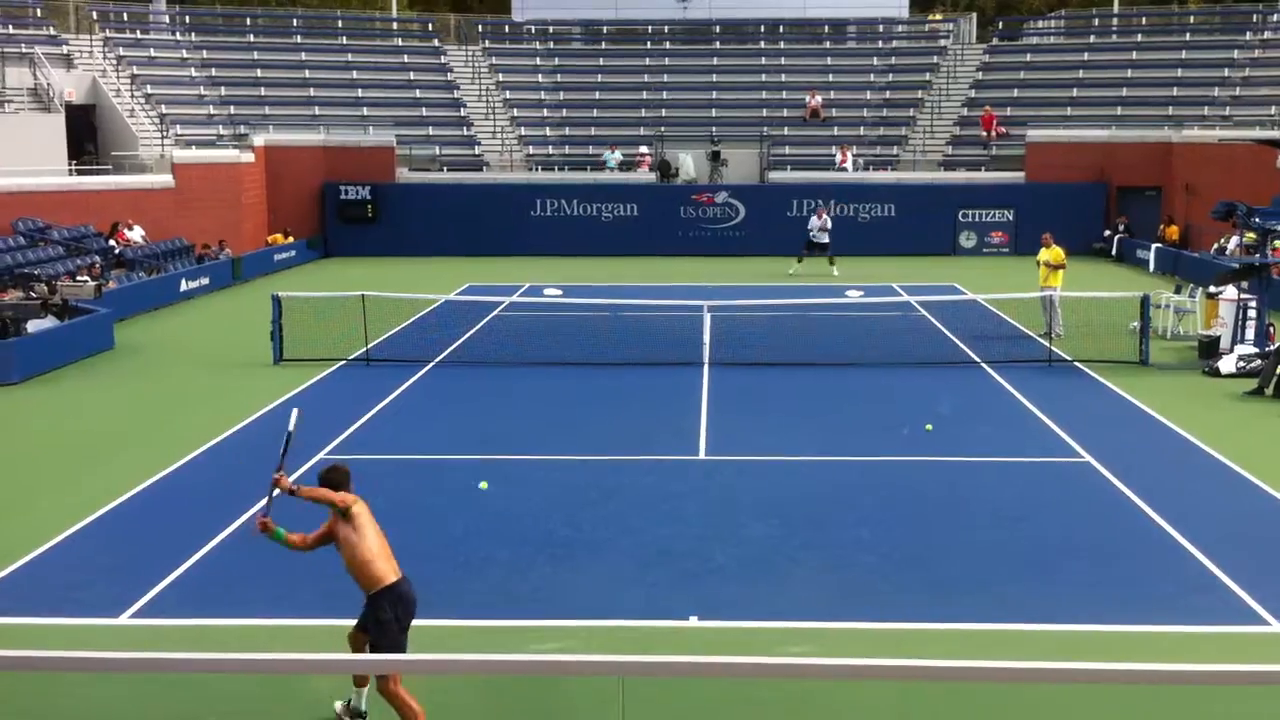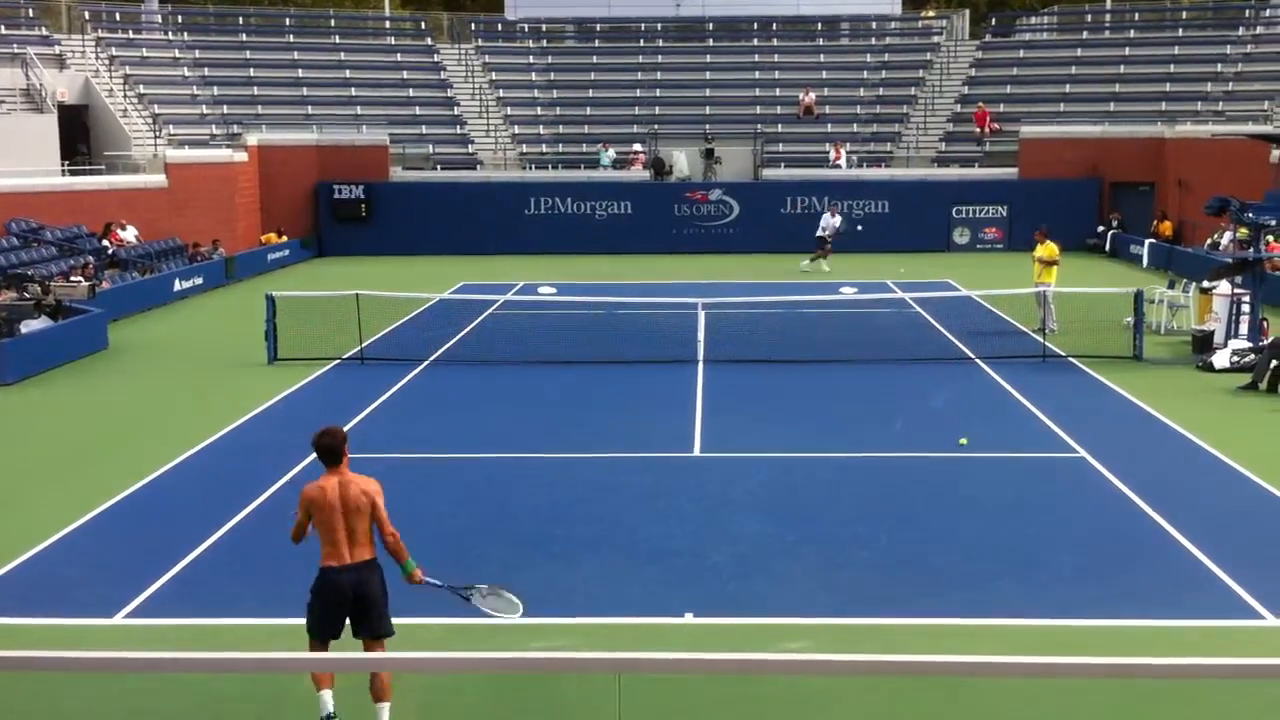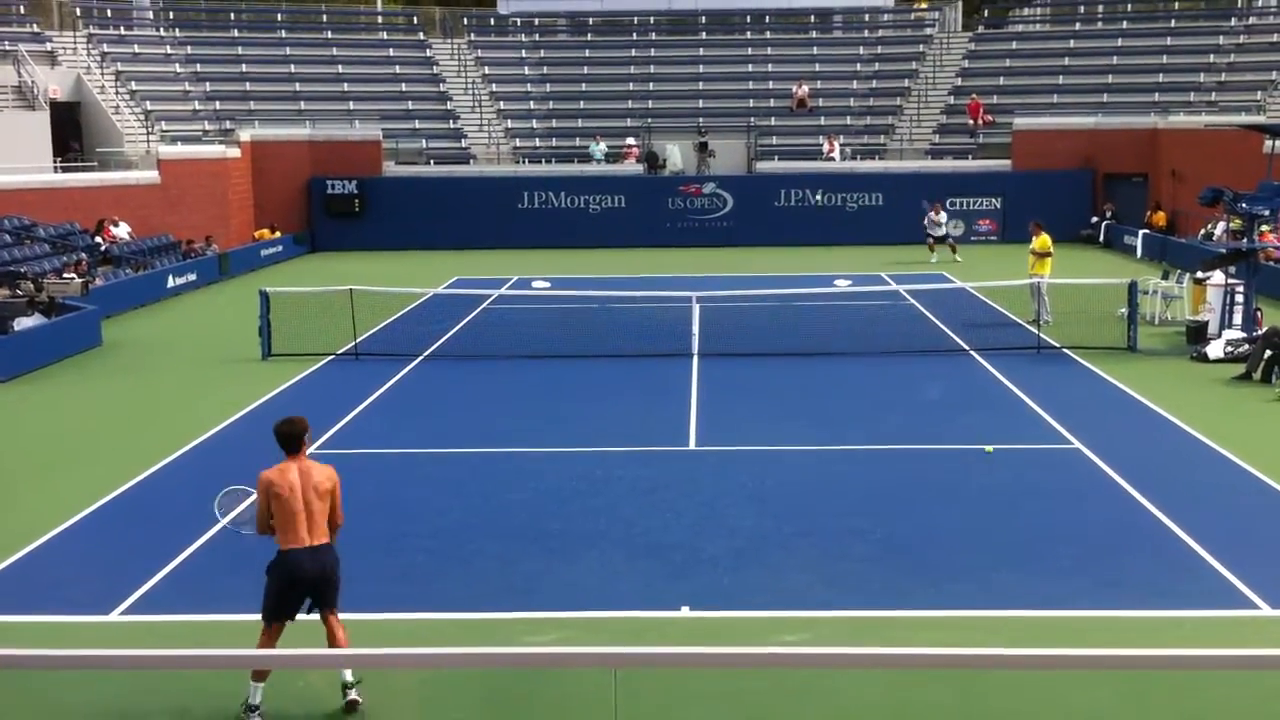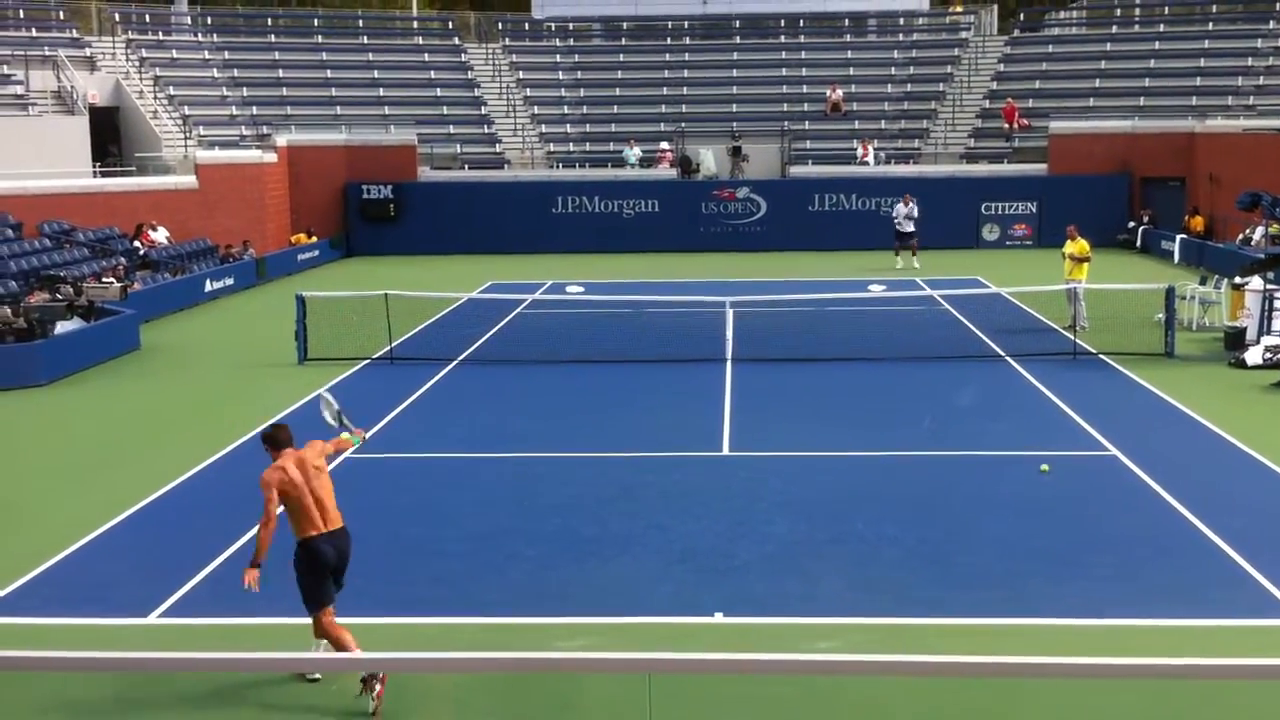
dt=1s
person 1, frame 1
left shoulder: (349, 503)
right shoulder: (335, 524)
left elbow: (333, 498)
right elbow: (303, 541)
left wrist: (293, 489)
right wrist: (274, 531)
left hip: (390, 597)
right hip: (386, 595)
left knee: (388, 684)
right knee: (357, 639)
person 1, frame 2
left shoulder: (310, 492)
right shoulder: (368, 486)
left elbow: (296, 537)
right elbow: (389, 535)
right wrist: (409, 568)
left hip: (332, 578)
right hip: (368, 574)
left knee: (318, 649)
right knee: (376, 653)
person 1, frame 3
left shoulder: (268, 478)
right shoulder: (328, 474)
left elbow: (262, 528)
left hip: (287, 562)
right hip: (323, 556)
left knee: (270, 633)
right knee: (331, 617)
right ankle: (348, 688)
person 1, frame 4
left shoulder: (272, 475)
right shoulder: (314, 451)
left elbow: (269, 521)
right elbow: (342, 443)
left wrist: (255, 565)
right wrist: (356, 436)
left hip: (314, 547)
right hip: (340, 538)
left knee: (325, 620)
right knee: (322, 603)
left ankle: (370, 672)
